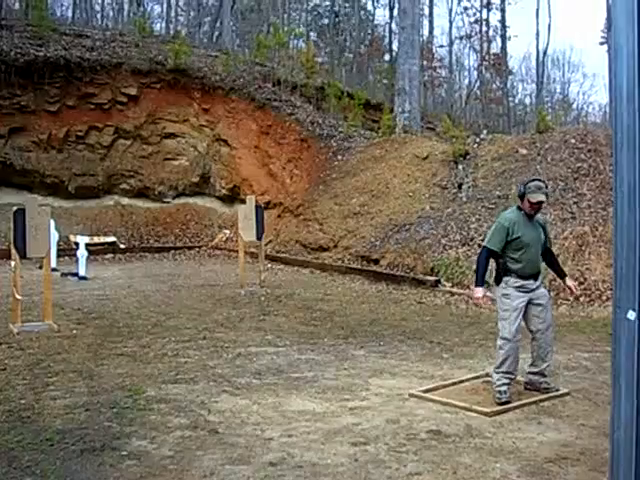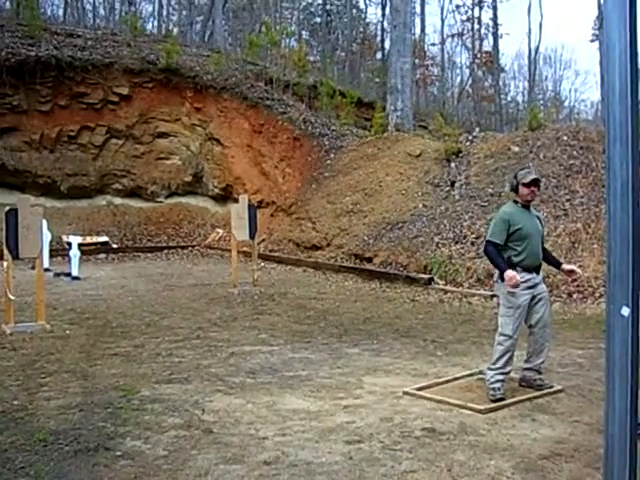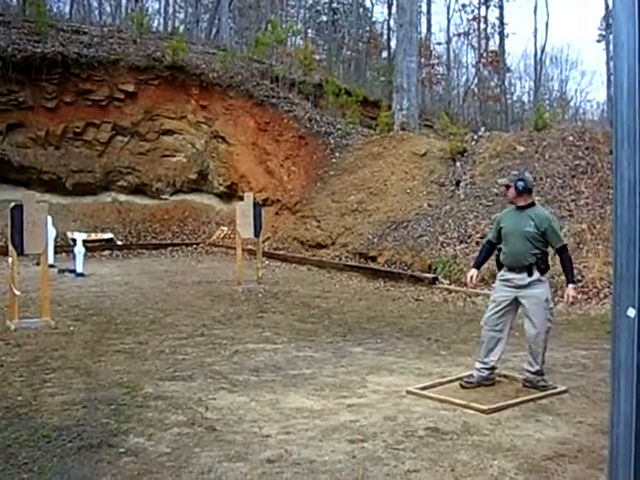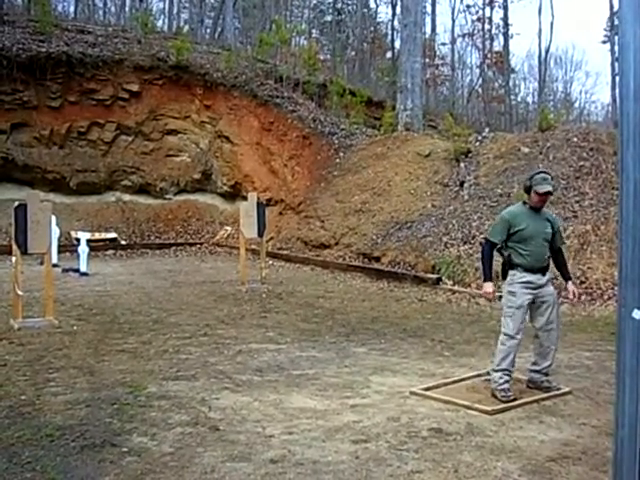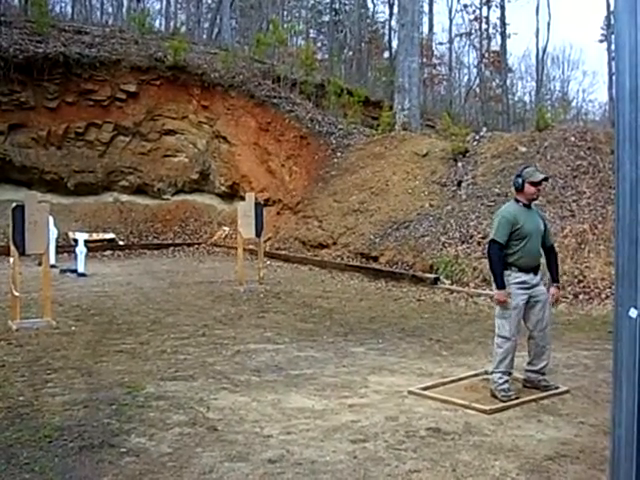
dt=1s
person 1, frame 1
left shoulder: (540, 223)
right shoulder: (507, 221)
left elbow: (546, 252)
right elbow: (486, 253)
left wrist: (563, 277)
right wrist: (479, 285)
left hip: (536, 284)
right hip: (511, 285)
left knee: (543, 331)
right knee: (509, 336)
left ankle: (536, 377)
right ankle: (501, 383)
person 1, frame 2
left shoulder: (535, 216)
right shoulder: (506, 214)
right elbow: (490, 248)
left wrist: (561, 266)
right wrist: (505, 271)
left hip: (537, 279)
right hip: (516, 280)
left knee: (541, 328)
right knee: (508, 332)
left ankle: (530, 373)
right ankle: (495, 380)
person 1, frame 3
left shoulder: (543, 217)
right shoulder: (504, 216)
left elbow: (562, 250)
right elbow: (490, 243)
left wrist: (570, 282)
right wrist: (475, 267)
left hip: (534, 280)
right hip: (506, 278)
left knee: (538, 331)
right knee: (492, 325)
left ankle: (533, 375)
right ankle: (484, 371)
person 1, frame 4
left shoulder: (550, 218)
right shoulder: (510, 215)
left elbow: (557, 251)
right elbow: (488, 246)
left wrist: (568, 280)
right wrist: (487, 280)
left hip: (544, 280)
right hip: (518, 280)
left knee: (548, 330)
right knee: (511, 333)
left ankle: (538, 376)
right ankle: (500, 381)
person 1, frame 5
left shoulder: (539, 215)
right shoulder: (507, 213)
left elbow: (549, 250)
right elbow: (494, 250)
left wrist: (554, 282)
right wrist: (500, 287)
left hip: (536, 279)
right hip: (513, 280)
left knee: (541, 331)
right knee: (507, 334)
left ankle: (534, 375)
right ankle: (499, 382)
